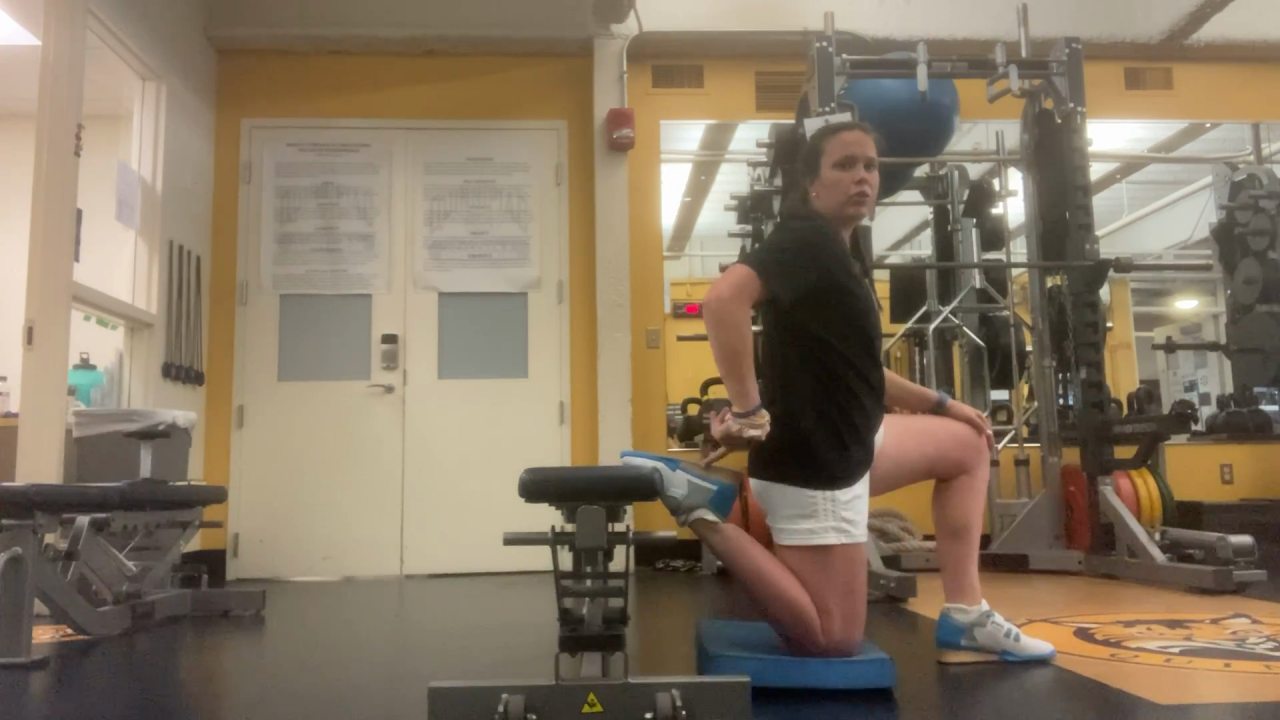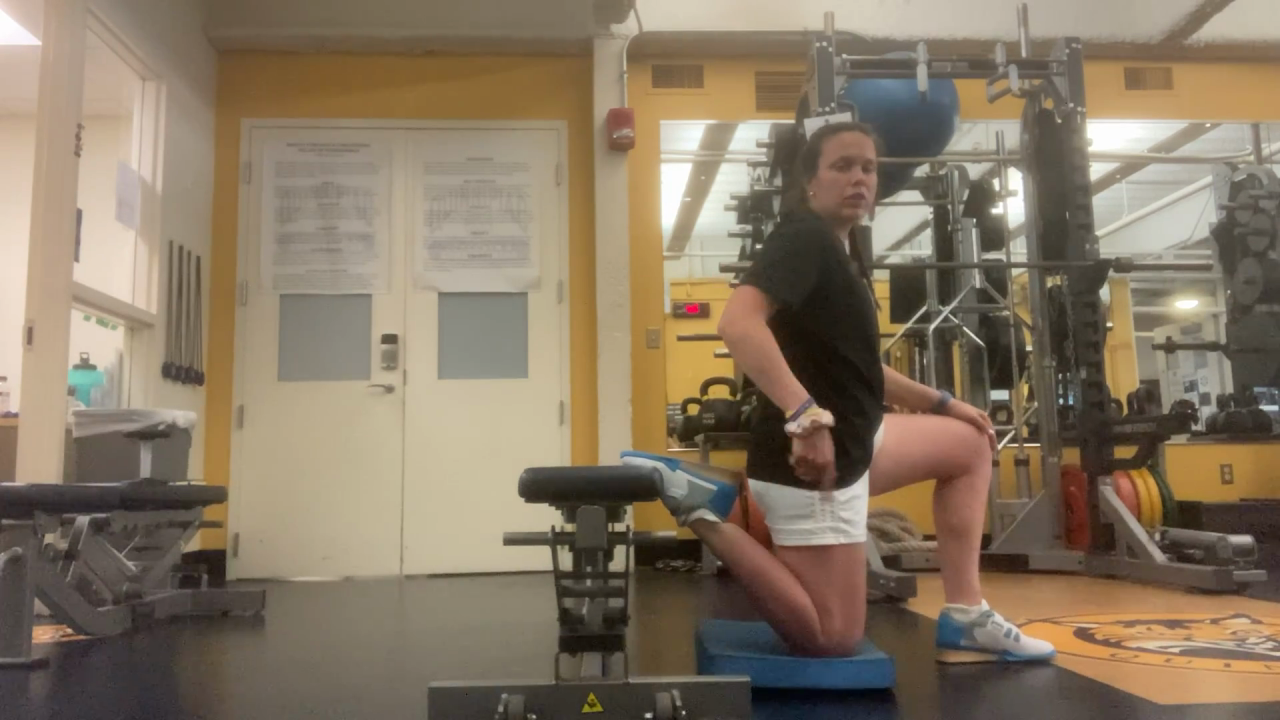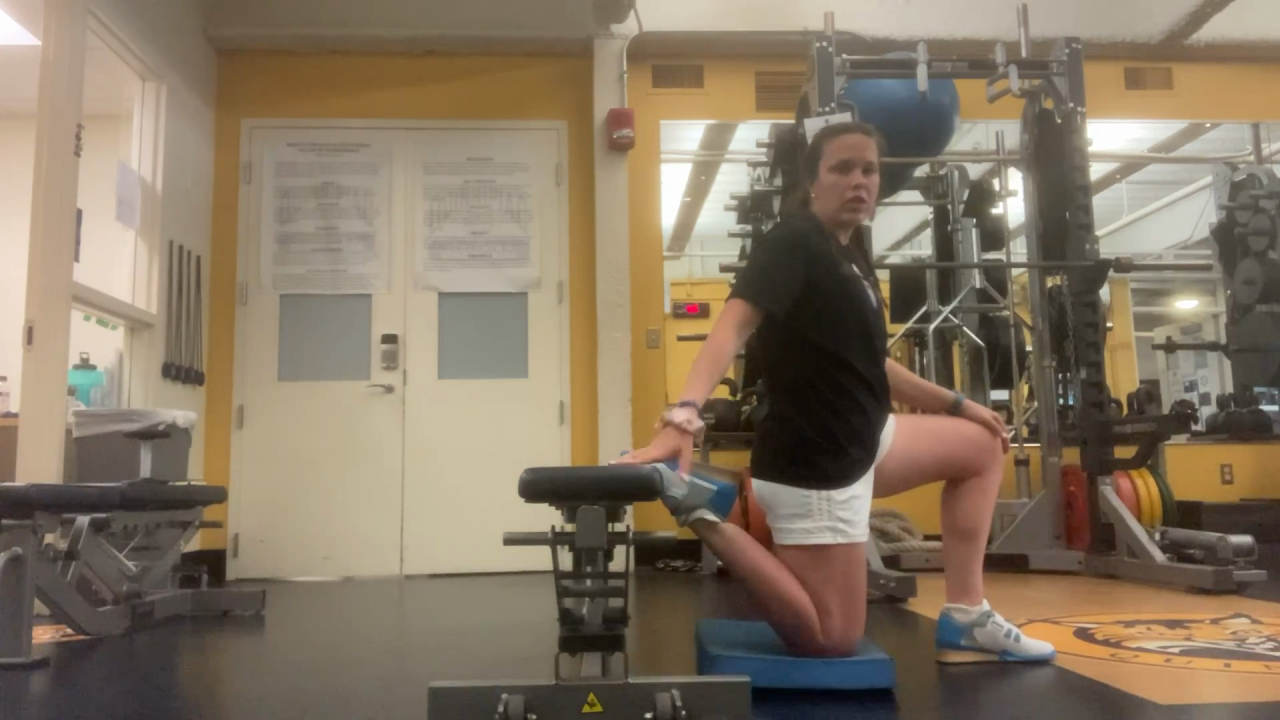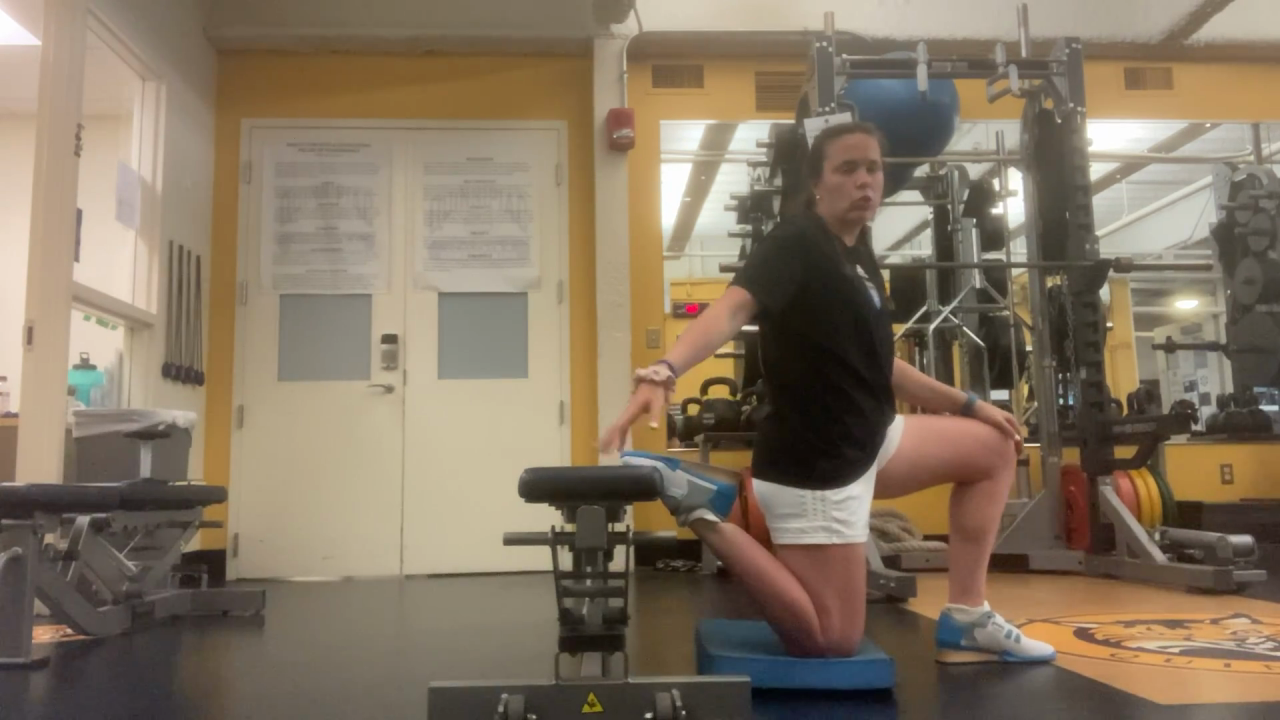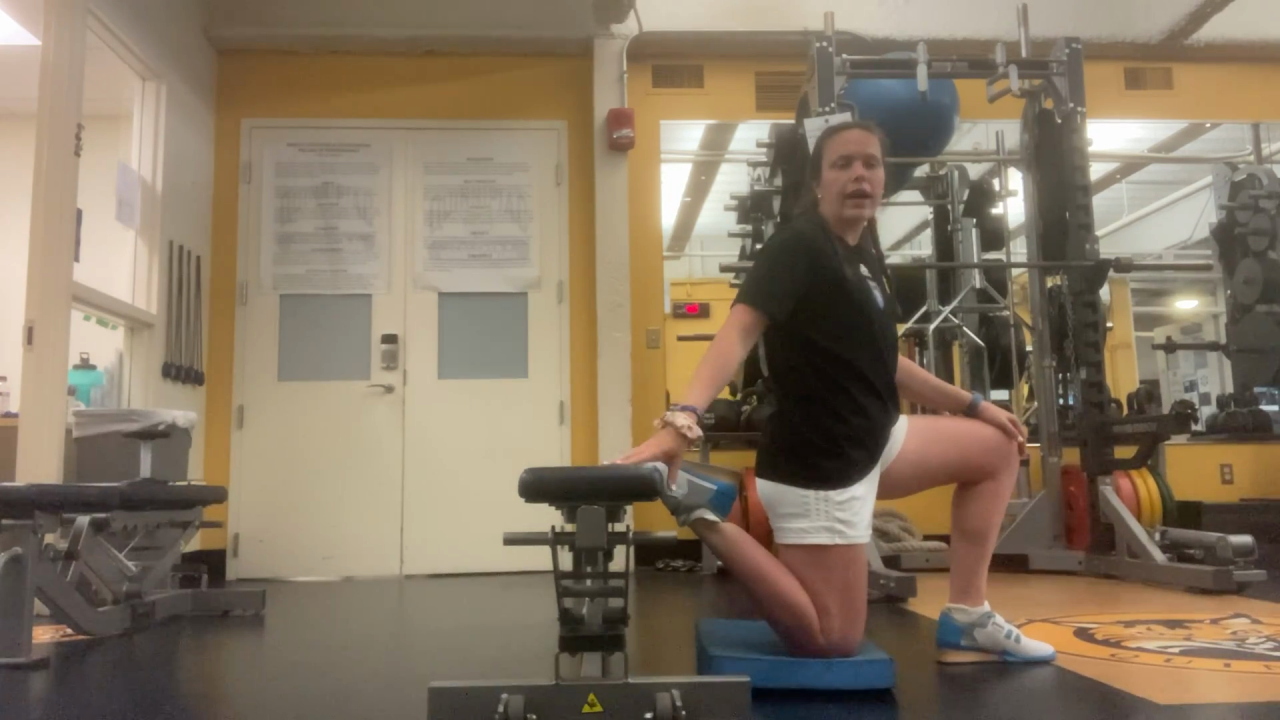
dt=0.4s
person 1, frame 1
left shoulder: (840, 251)
right shoulder: (808, 237)
right elbow: (723, 298)
left wrist: (941, 403)
right wrist: (747, 411)
left hip: (844, 441)
right hip: (807, 458)
left knee: (967, 444)
right knee: (831, 639)
left ankle: (964, 616)
right ankle: (706, 511)
person 1, frame 2
left shoulder: (841, 251)
right shoulder: (802, 239)
right elbow: (739, 320)
left wrist: (941, 403)
right wrist: (807, 416)
left hip: (850, 440)
right hip: (807, 456)
left knee: (969, 444)
right knee: (832, 639)
left ankle: (964, 616)
right ankle: (705, 513)
person 1, frame 3
left shoulder: (851, 253)
right shoulder: (793, 243)
right elbow: (733, 324)
left wrist: (956, 403)
right wrist: (685, 416)
left hip: (859, 440)
right hip: (810, 460)
left knee: (982, 445)
right knee: (832, 639)
left ankle: (965, 617)
right ankle: (704, 516)
person 1, frame 4
left shoulder: (855, 254)
right shoulder: (797, 243)
right elbow: (730, 311)
left wrist: (968, 403)
right wrist: (662, 375)
left hip: (867, 440)
right hip: (812, 461)
left knee: (993, 448)
right knee: (832, 641)
left ankle: (966, 618)
right ankle: (703, 510)
person 1, frame 5
left shoulder: (864, 254)
right shoulder: (797, 246)
right elbow: (738, 332)
left wrist: (974, 405)
right wrist: (683, 420)
left hip: (871, 440)
right hip: (815, 462)
left knee: (999, 449)
right knee: (832, 640)
left ankle: (967, 617)
right ankle: (705, 516)
